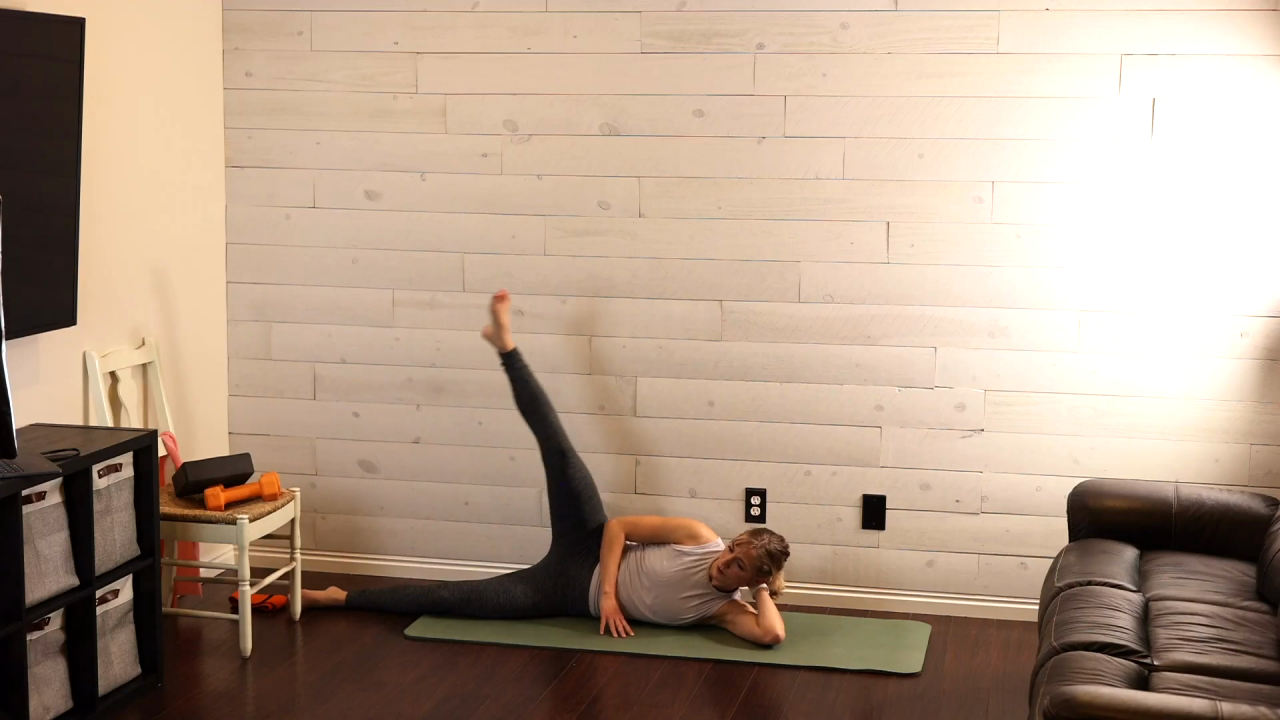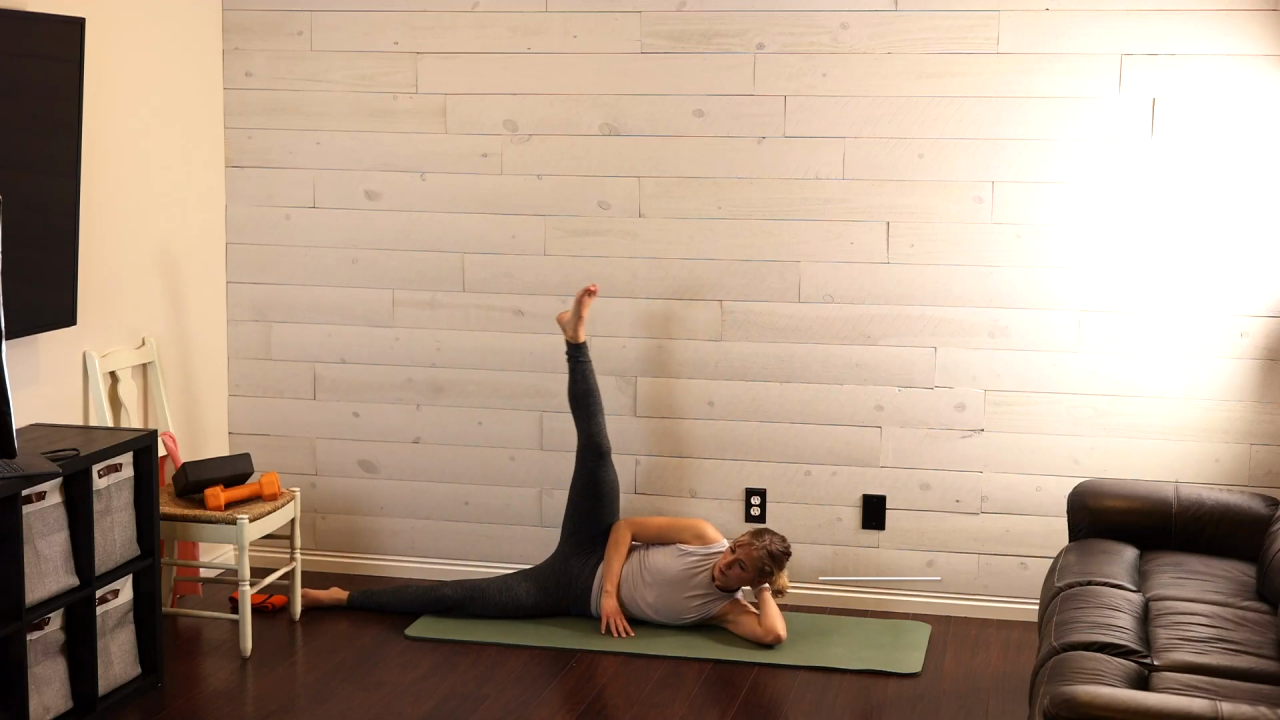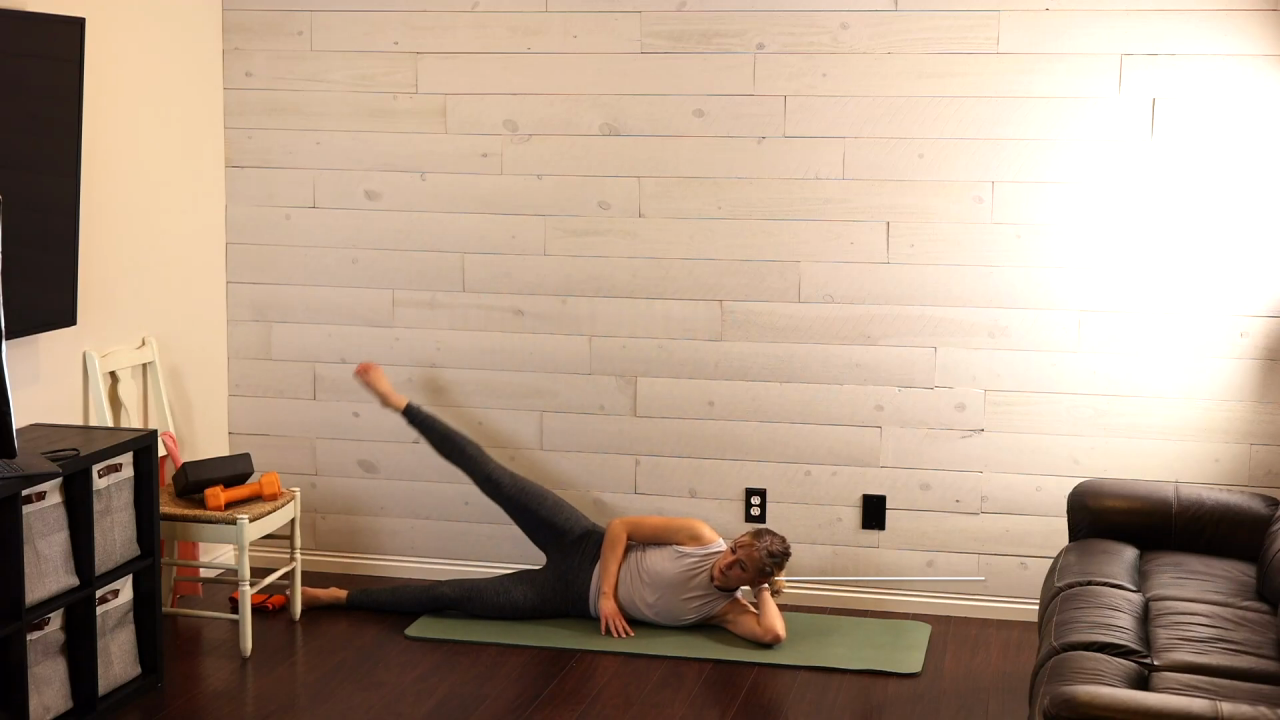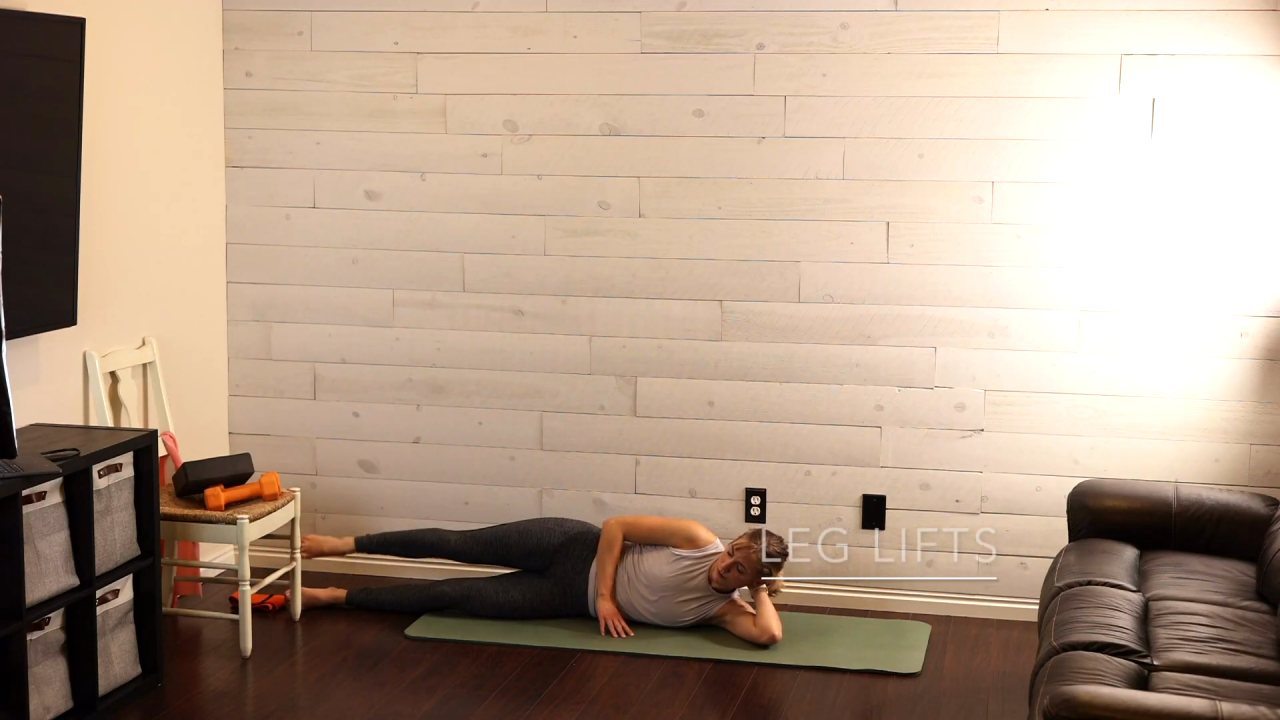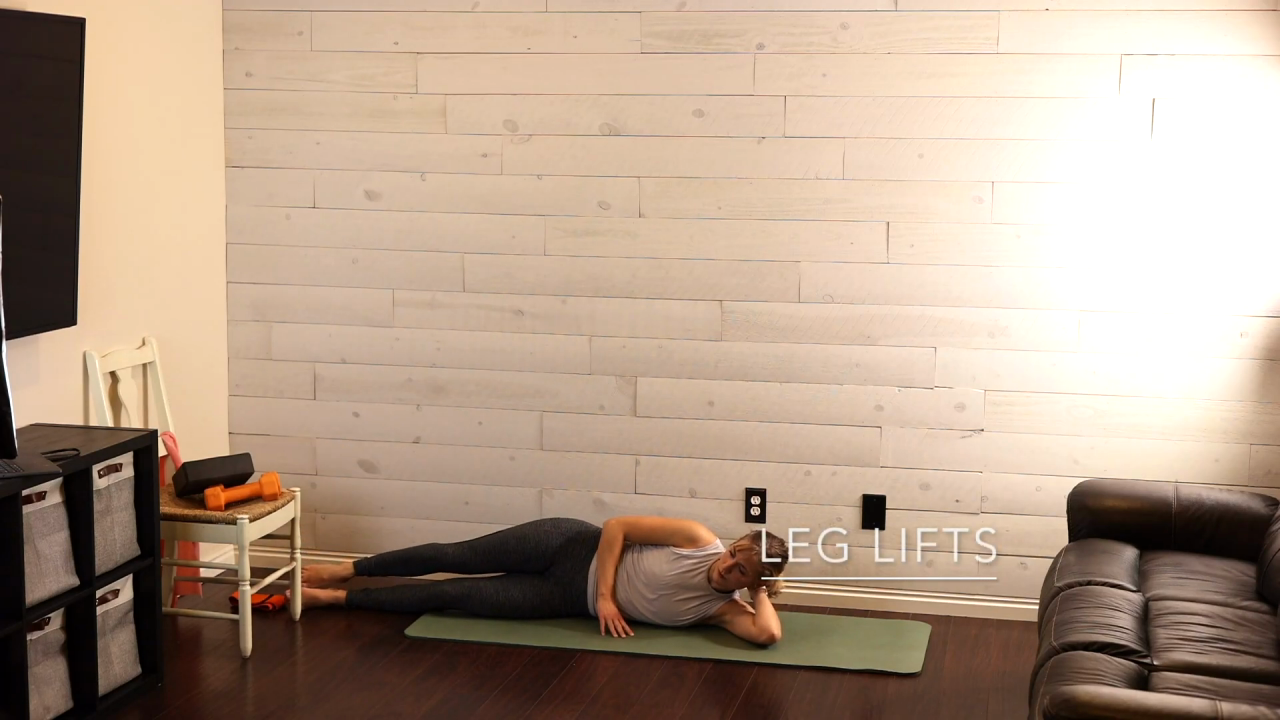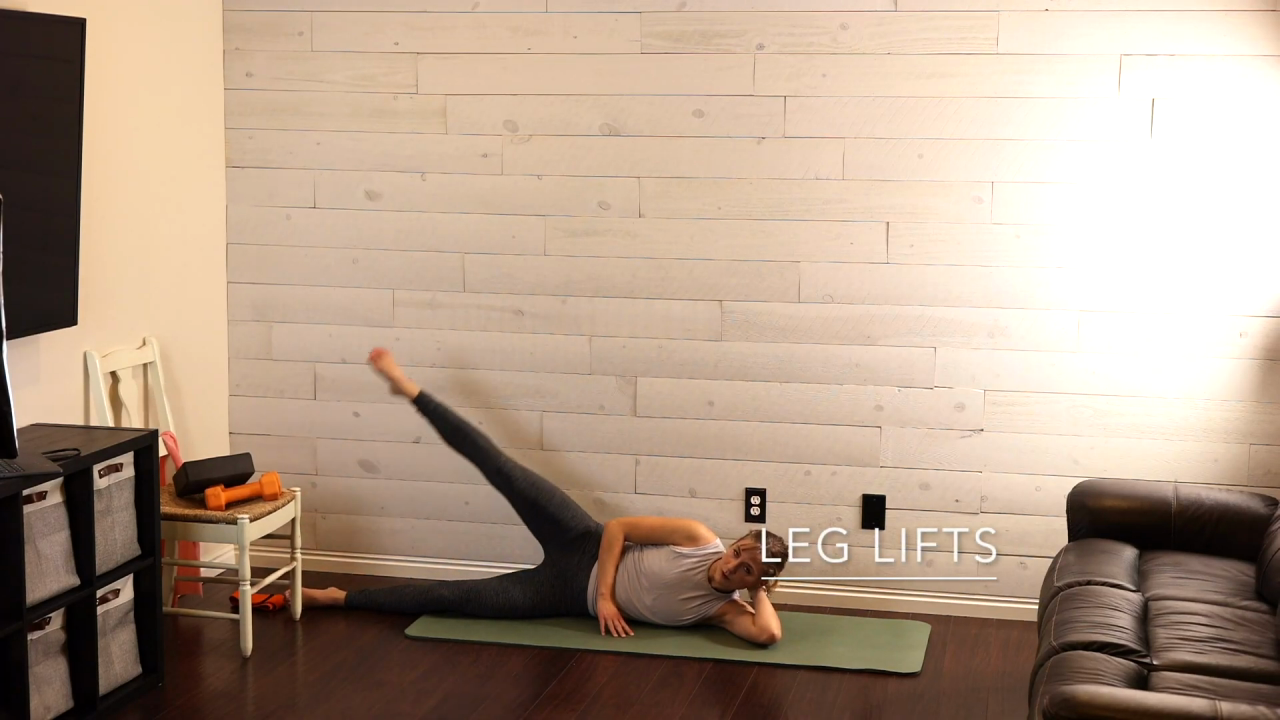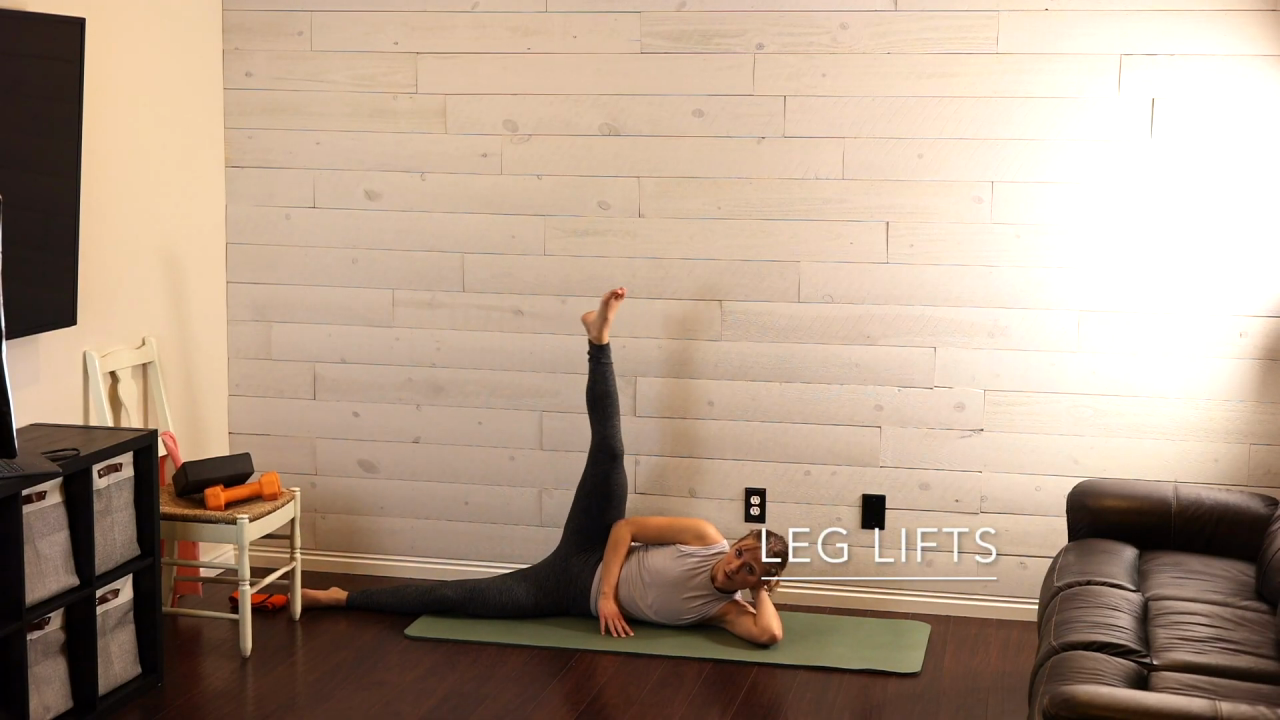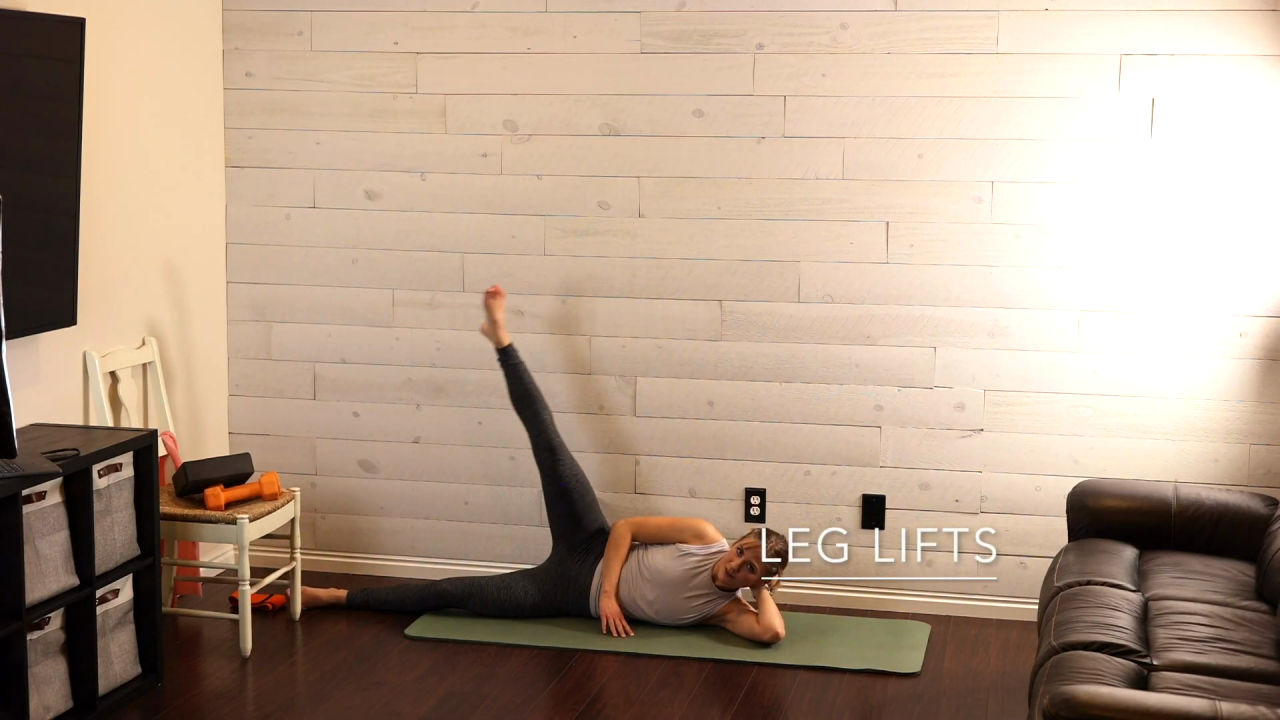
dt=0.4s
person 1, frame 1
left shoulder: (723, 607)
right shoulder: (698, 537)
left elbow: (771, 635)
right elbow: (619, 526)
left wrist: (762, 590)
right wrist: (609, 593)
left hip: (575, 598)
right hip: (587, 556)
left knee: (454, 599)
right knee: (558, 447)
left ankle: (341, 599)
right ankle: (505, 344)
person 1, frame 2
left shoulder: (726, 608)
right shoulder: (705, 538)
left elbow: (773, 635)
right elbow: (627, 527)
left wrist: (765, 590)
right wrist: (611, 592)
left hip: (576, 598)
right hip: (593, 556)
left knee: (457, 598)
right knee: (596, 449)
left ankle: (342, 599)
right ankle: (576, 337)
person 1, frame 3
left shoulder: (724, 610)
right shoulder: (701, 534)
left elbow: (773, 634)
right elbow: (620, 529)
right wrist: (610, 584)
left hip: (575, 602)
right hip: (581, 547)
left knee: (451, 597)
right knee: (488, 475)
left ankle: (337, 596)
right ankle: (400, 403)
person 1, frame 4
left shoulder: (723, 609)
right shoulder: (698, 539)
left elbow: (769, 634)
right elbow: (615, 526)
left wrist: (762, 588)
right wrist: (606, 593)
left hip: (573, 599)
right hip: (575, 550)
left knee: (452, 594)
right knee: (457, 544)
left ankle: (336, 596)
right ankle: (347, 544)
person 1, frame 5
left shoulder: (722, 608)
right shoulder: (699, 540)
left elbow: (768, 634)
right elbow: (616, 525)
left wrist: (761, 589)
right wrist: (607, 592)
left hip: (574, 599)
right hip: (575, 549)
left knee: (452, 594)
right knee: (454, 558)
left ankle: (336, 597)
right ankle: (346, 568)
person 1, frame 6
left shoulder: (724, 610)
right shoulder: (701, 539)
left elbow: (769, 633)
right elbow: (618, 528)
left wrist: (758, 596)
right wrist: (605, 594)
left hip: (573, 597)
right hip: (584, 555)
left knee: (457, 597)
right knee: (497, 467)
left ankle: (338, 598)
right ankle: (408, 389)
person 1, frame 7
left shoulder: (725, 609)
right shoulder: (706, 538)
left elbow: (769, 635)
right elbow: (625, 527)
left wrist: (761, 591)
right wrist: (608, 593)
left hip: (578, 598)
right hip: (587, 557)
left knee: (455, 597)
right knee: (608, 448)
left ankle: (340, 599)
person 1, frame 8
left shoulder: (725, 609)
right shoulder: (704, 535)
left elbow: (771, 632)
right elbow: (625, 526)
left wrist: (763, 589)
right wrist: (609, 591)
left hip: (575, 598)
right hip: (590, 550)
left knee: (453, 594)
right knee: (549, 443)
left ankle: (336, 597)
right ankle: (502, 340)
